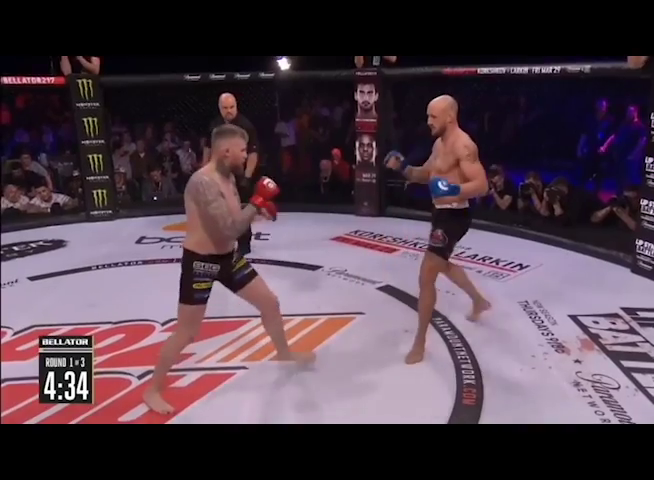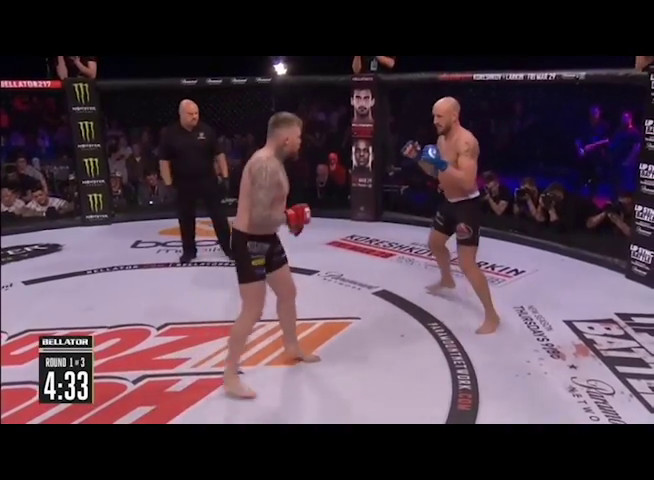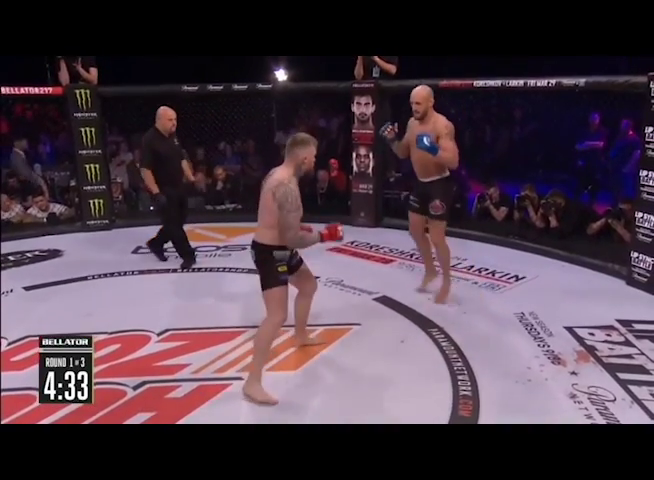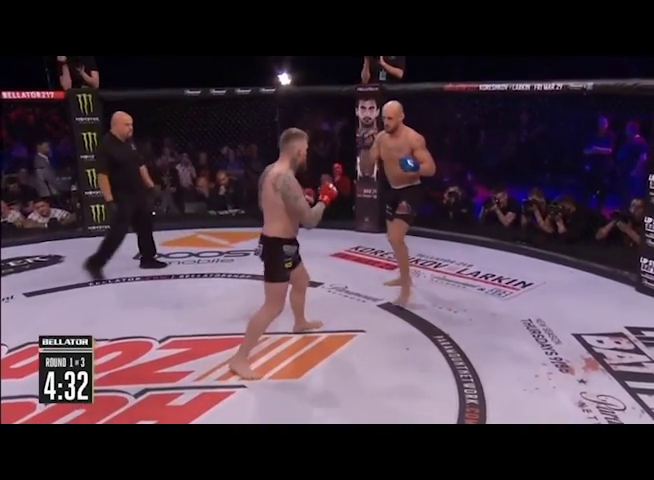
dt=0.5s
person 1, frame 1
left shoulder: (228, 177)
right shoulder: (203, 182)
right elbow: (228, 228)
left wrist: (258, 208)
right wrist: (257, 201)
left hip: (229, 258)
right hip: (200, 263)
left knee: (270, 303)
right knee: (187, 333)
left ankle: (285, 353)
right ankle: (153, 390)
person 1, frame 2
left shoulder: (271, 161)
right shoulder: (266, 167)
right elbow: (259, 218)
left wrist: (289, 216)
right wrist: (291, 217)
left hip: (266, 239)
right hip: (249, 242)
left knee: (288, 293)
right knee: (253, 312)
left ankle: (292, 347)
right ankle: (230, 375)
person 1, frame 3
left shoulder: (278, 174)
right shoulder: (287, 187)
right elbow: (293, 239)
left wrist: (299, 228)
right wrist: (323, 235)
left hip: (278, 247)
right hip: (271, 252)
left knee: (309, 285)
right knee: (276, 316)
left ankle: (301, 336)
right ankle: (253, 382)
person 1, frame 4
left shoulder: (271, 171)
right shoulder: (285, 179)
right elbow: (310, 221)
left wrist: (301, 197)
right wrist: (324, 199)
left hip: (283, 242)
right hip: (278, 246)
left knee: (301, 282)
right knee: (273, 306)
left ankle: (300, 323)
right ankle: (239, 359)
person 2, frame 1
left shoulder: (462, 145)
right shoulder: (439, 142)
left elbow: (481, 186)
right elbow: (425, 174)
left wrist: (454, 190)
right wrist: (403, 167)
left hip: (455, 216)
right hip: (441, 212)
left knee: (426, 278)
right knee: (442, 265)
left ankle: (420, 343)
right ankle: (479, 301)
person 2, frame 2
left shoulder: (466, 142)
right shoulder: (442, 139)
left elbow: (468, 181)
right elbow: (436, 171)
left wrist: (443, 166)
right wrist: (420, 157)
left hip: (468, 206)
right hip: (450, 203)
left knee: (467, 265)
right knee: (435, 245)
left ankle: (491, 315)
right ankle: (447, 281)
person 2, frame 3
left shoulder: (443, 125)
right shoulder: (412, 123)
left elbow: (454, 162)
right elbow: (403, 153)
left wrist: (435, 150)
right wrist: (392, 140)
left hip: (440, 185)
right hip: (421, 184)
left knee: (437, 238)
right knee: (415, 230)
left ankle: (446, 281)
right ankle: (430, 270)
person 2, frame 4
left shoulder: (414, 139)
right shoulder: (381, 137)
left elbow: (431, 169)
right elbow: (367, 165)
left wrist: (416, 168)
left hip: (410, 191)
right hip: (393, 191)
left knee: (395, 239)
right knee: (393, 237)
left ankle: (406, 289)
right ankle: (404, 277)
person 3, frame 1
left shoulder: (245, 125)
right shoulder: (215, 124)
left elbow: (252, 153)
right elbow: (208, 149)
left wrist: (247, 176)
left hip: (239, 175)
left ankle: (244, 244)
person 3, frame 2
left shoulder: (206, 131)
right shoulder: (170, 134)
left elbow: (219, 155)
right elbow: (164, 161)
left wrist: (225, 176)
right wrist: (168, 183)
left hip: (207, 180)
right hip: (183, 183)
left knee: (218, 214)
right knee: (186, 217)
left ankle: (227, 247)
right ankle: (189, 250)
person 3, frame 3
left shoulder: (173, 137)
right shoulder: (149, 140)
left elbow: (182, 161)
right elbow: (145, 170)
left wrist: (192, 180)
right wrist: (156, 193)
left hip: (178, 186)
right hip: (163, 190)
left knee: (178, 221)
right knee: (173, 223)
left ankle: (156, 243)
right ankle: (188, 255)
person 3, frame 4
left shoulder: (129, 143)
right shoulder: (106, 146)
left elbow: (140, 165)
right elbow: (102, 175)
left wrist: (151, 185)
right wrist: (109, 200)
left hip: (137, 193)
right hip: (120, 197)
left knee: (146, 226)
right knee: (118, 231)
left ankle: (148, 259)
right ankle: (95, 263)
